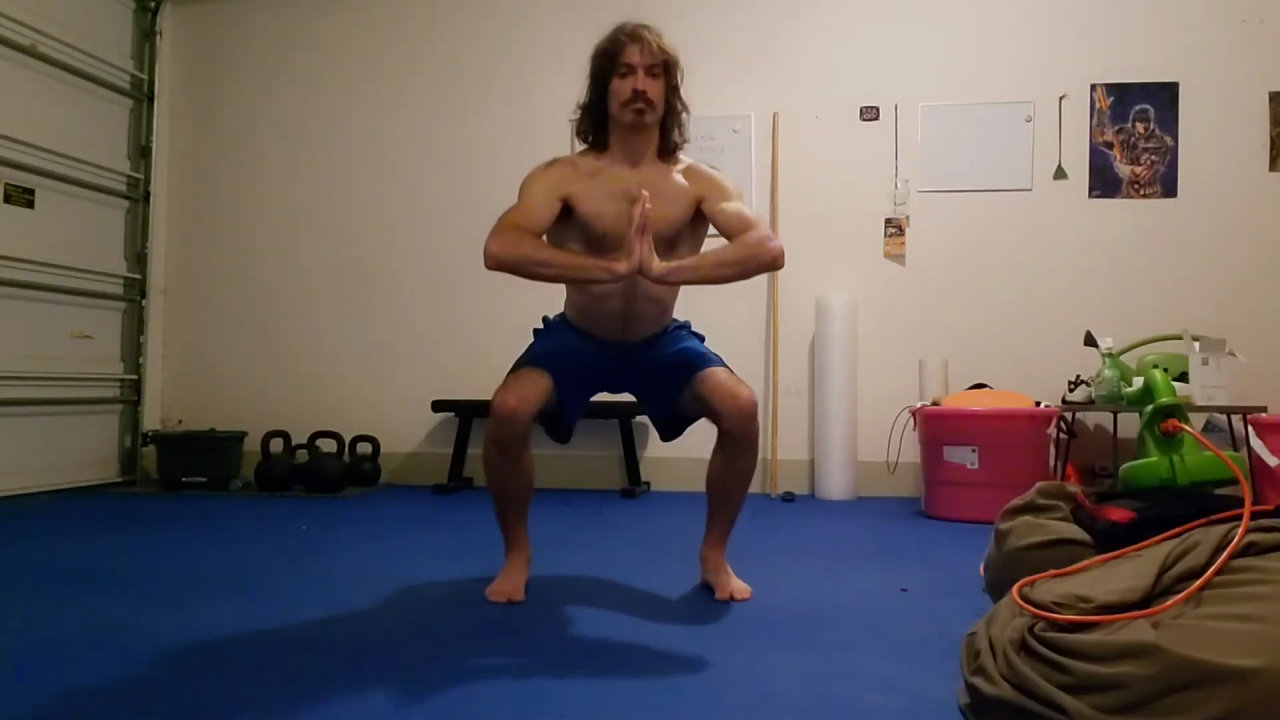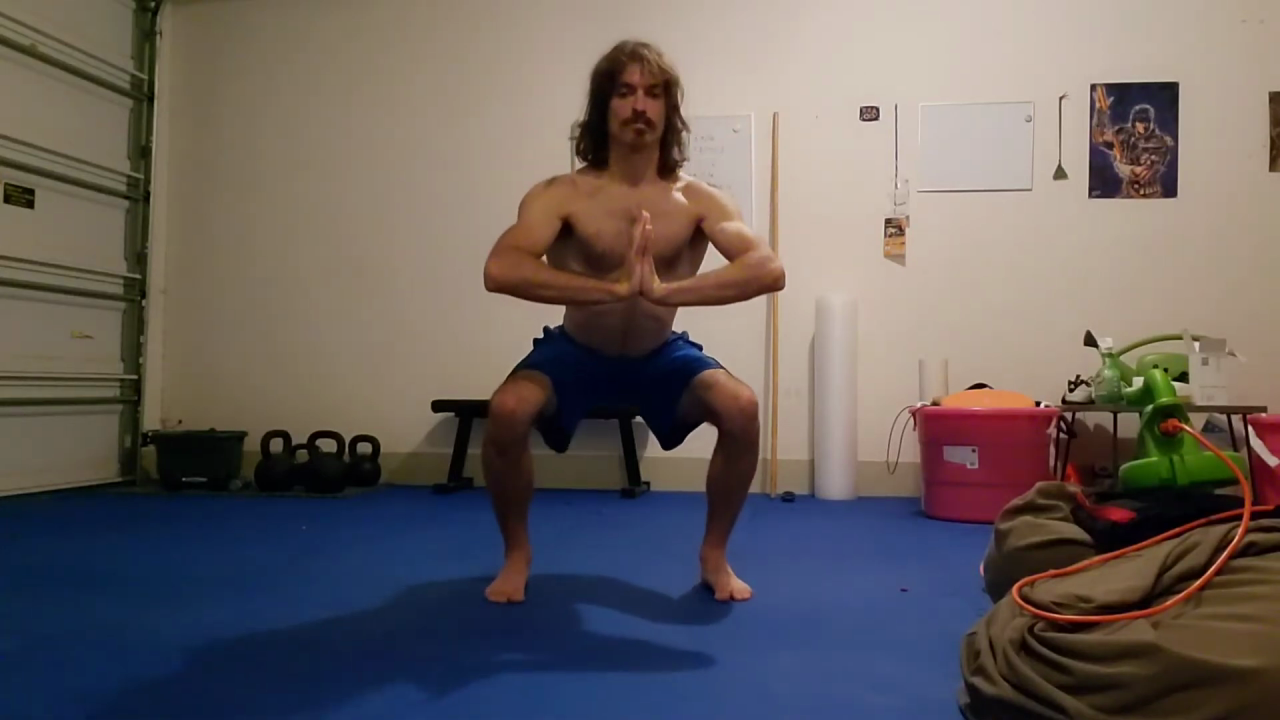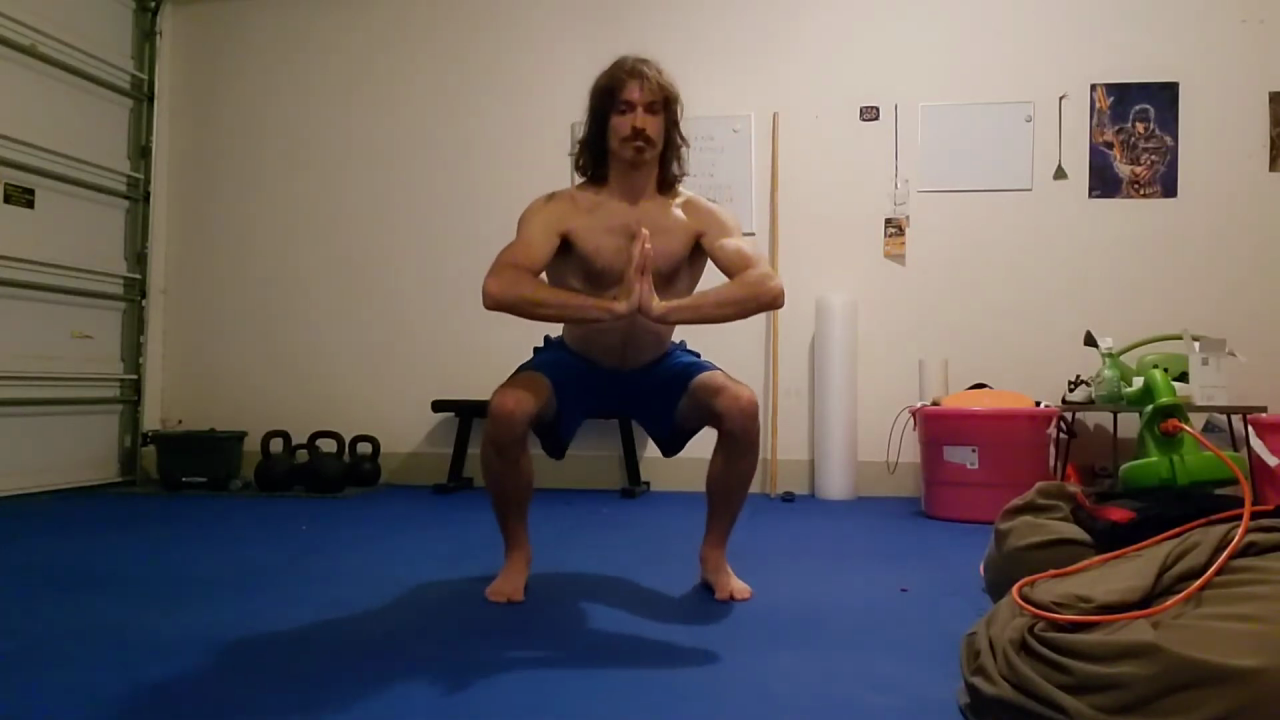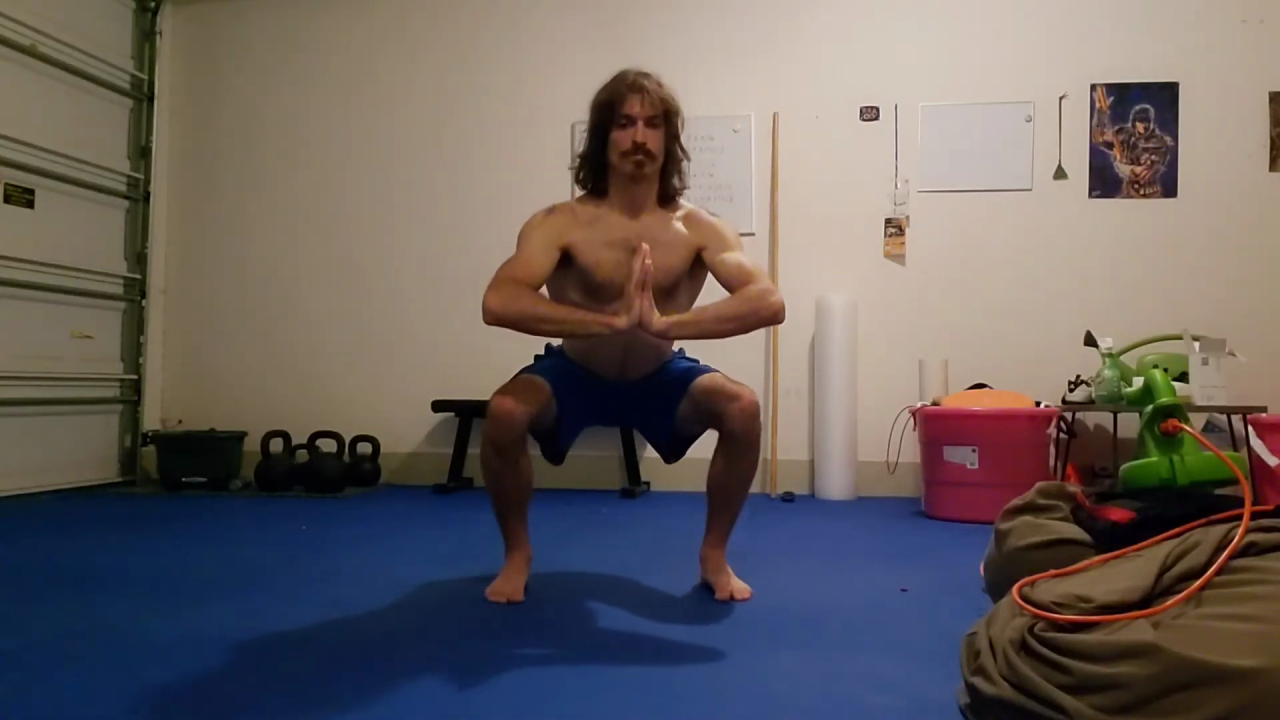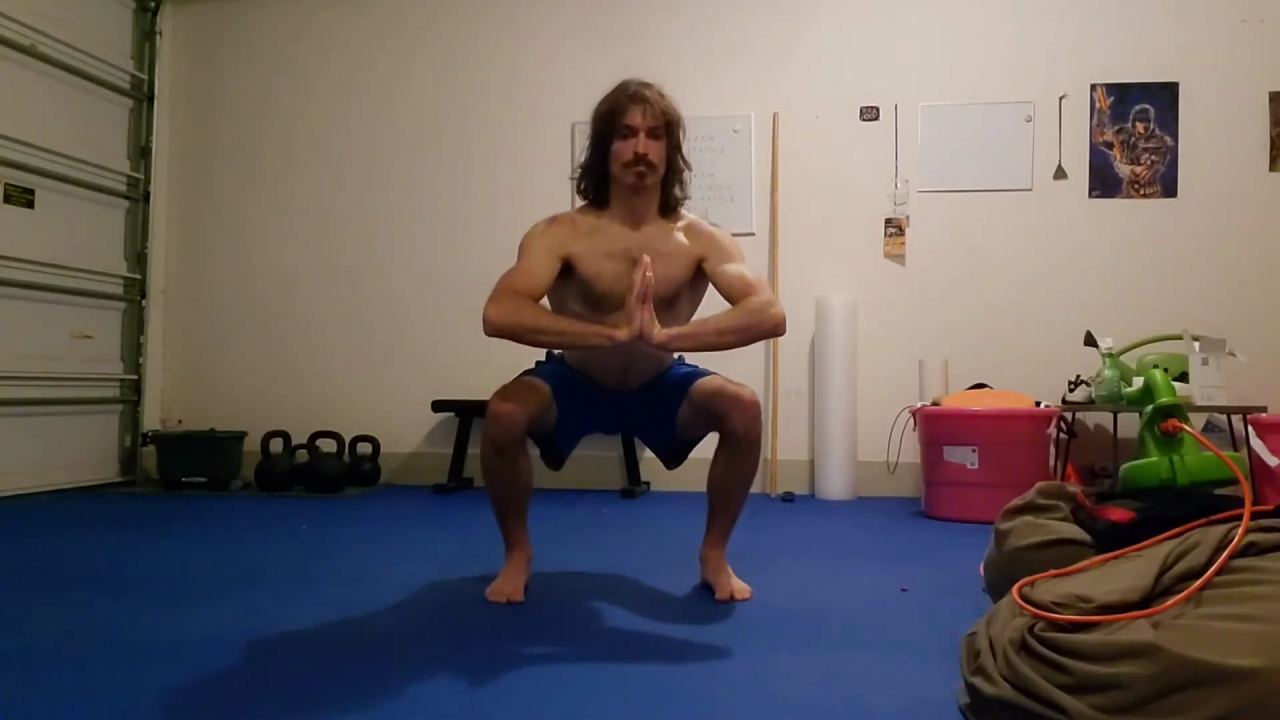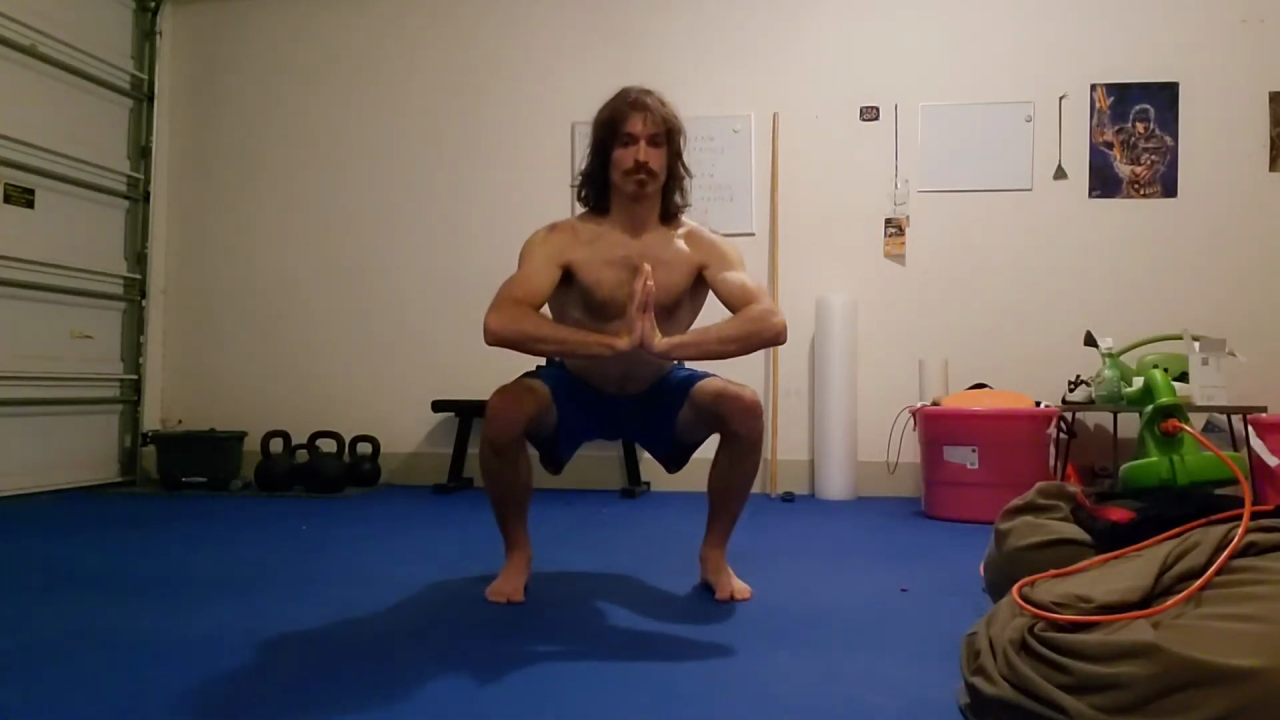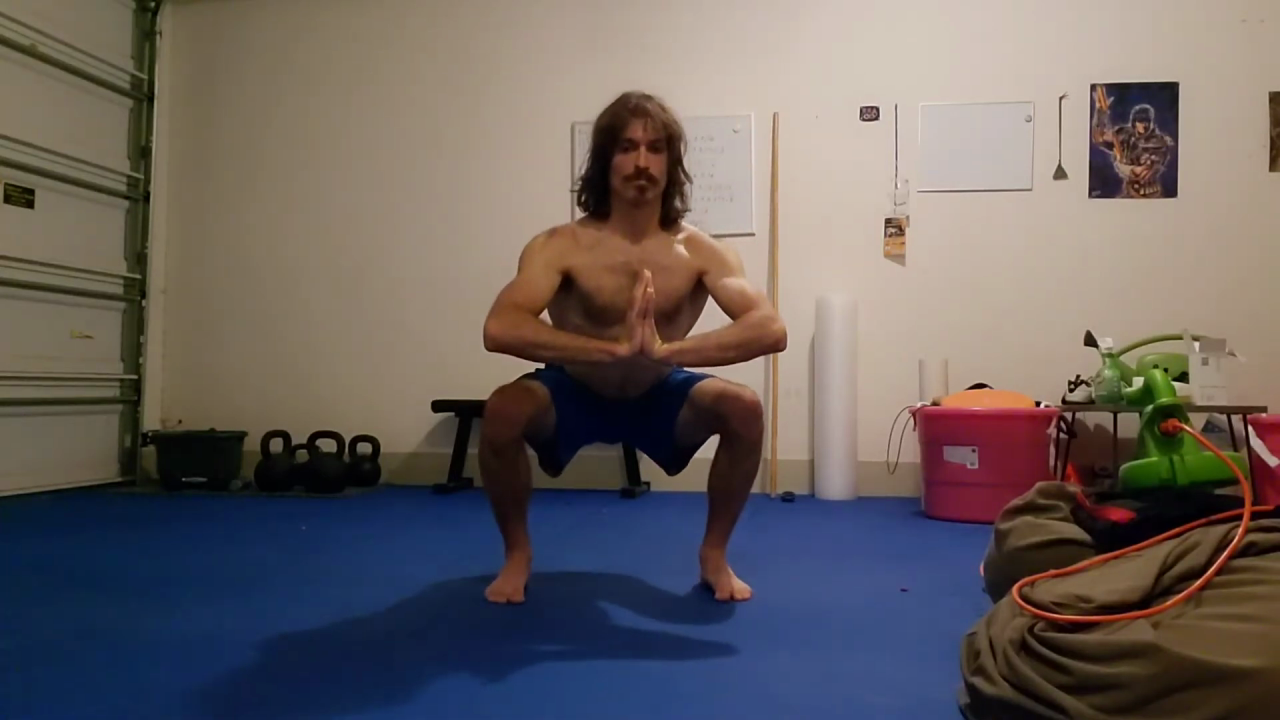
dt=0.3s
person 1, frame 1
left shoulder: (698, 182)
right shoulder: (560, 177)
left elbow: (769, 250)
right elbow: (500, 249)
left wrist: (666, 270)
right wrist: (614, 267)
left hip: (661, 341)
right hip: (575, 339)
left knee: (739, 408)
right knee: (509, 411)
left ankle: (714, 555)
right ankle: (517, 553)
person 1, frame 2
left shoulder: (699, 201)
right shoulder: (560, 195)
left elbow: (770, 270)
right elbow: (500, 271)
left wrist: (665, 291)
right wrist: (614, 288)
left hip: (660, 355)
right hip: (574, 352)
left knee: (740, 408)
right knee: (507, 411)
left ankle: (714, 554)
right ankle: (517, 552)
person 1, frame 3
left shoulder: (698, 215)
right shoulder: (559, 210)
left elbow: (769, 288)
right elbow: (498, 288)
left wrist: (666, 308)
right wrist: (613, 306)
left hip: (659, 367)
right hip: (574, 363)
left knee: (740, 408)
right knee: (506, 411)
left ankle: (714, 554)
right ankle: (517, 552)
person 1, frame 4
left shoulder: (699, 229)
right shoulder: (559, 224)
left elbow: (769, 303)
right elbow: (498, 304)
left wrist: (664, 324)
right wrist: (613, 321)
left hip: (659, 376)
right hip: (575, 374)
left knee: (741, 408)
right knee: (505, 412)
left ankle: (714, 554)
right ankle: (517, 553)
person 1, frame 5
left shoulder: (700, 239)
right shoulder: (560, 234)
left elbow: (770, 314)
right elbow: (498, 315)
left wrist: (666, 335)
right wrist: (614, 332)
left hip: (660, 385)
right hip: (575, 382)
left knee: (742, 410)
right knee: (505, 413)
left ankle: (714, 554)
right ankle: (517, 553)
person 1, frame 6
left shoulder: (701, 246)
right shoulder: (561, 241)
left elbow: (771, 323)
right elbow: (499, 324)
left wrist: (666, 343)
right wrist: (615, 341)
left hip: (660, 391)
right hip: (575, 388)
left knee: (744, 410)
right knee: (504, 413)
left ankle: (714, 554)
right ankle: (517, 553)
person 1, frame 7
left shoulder: (701, 251)
right shoulder: (560, 246)
left elbow: (771, 329)
right elbow: (499, 330)
left wrist: (665, 350)
right wrist: (614, 348)
left hip: (659, 395)
right hip: (574, 393)
left knee: (744, 410)
right knee: (503, 412)
left ankle: (714, 554)
right ankle: (517, 554)
